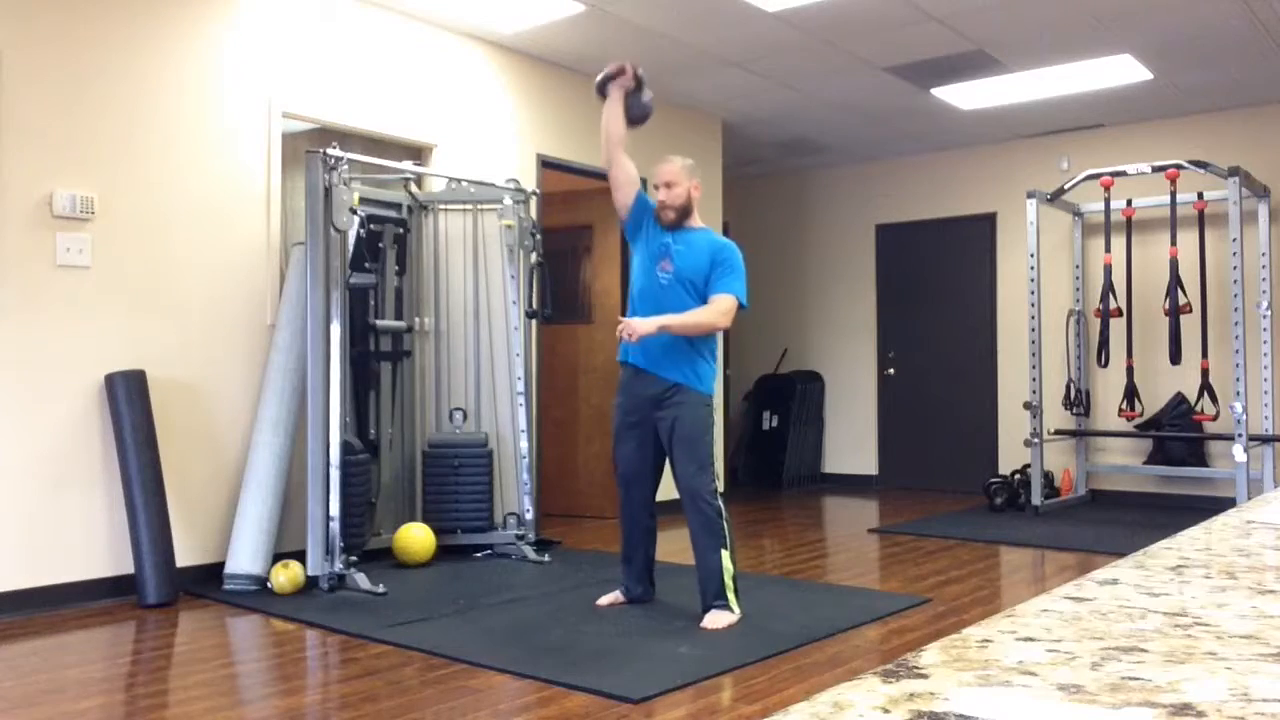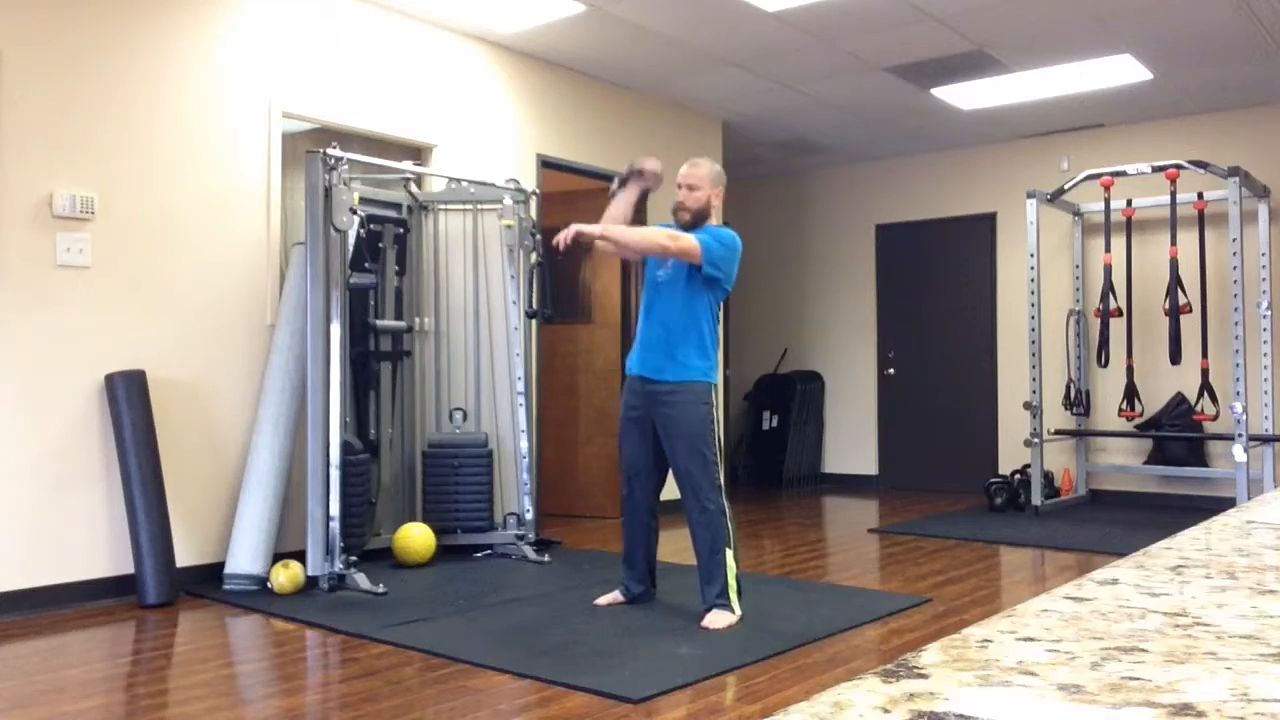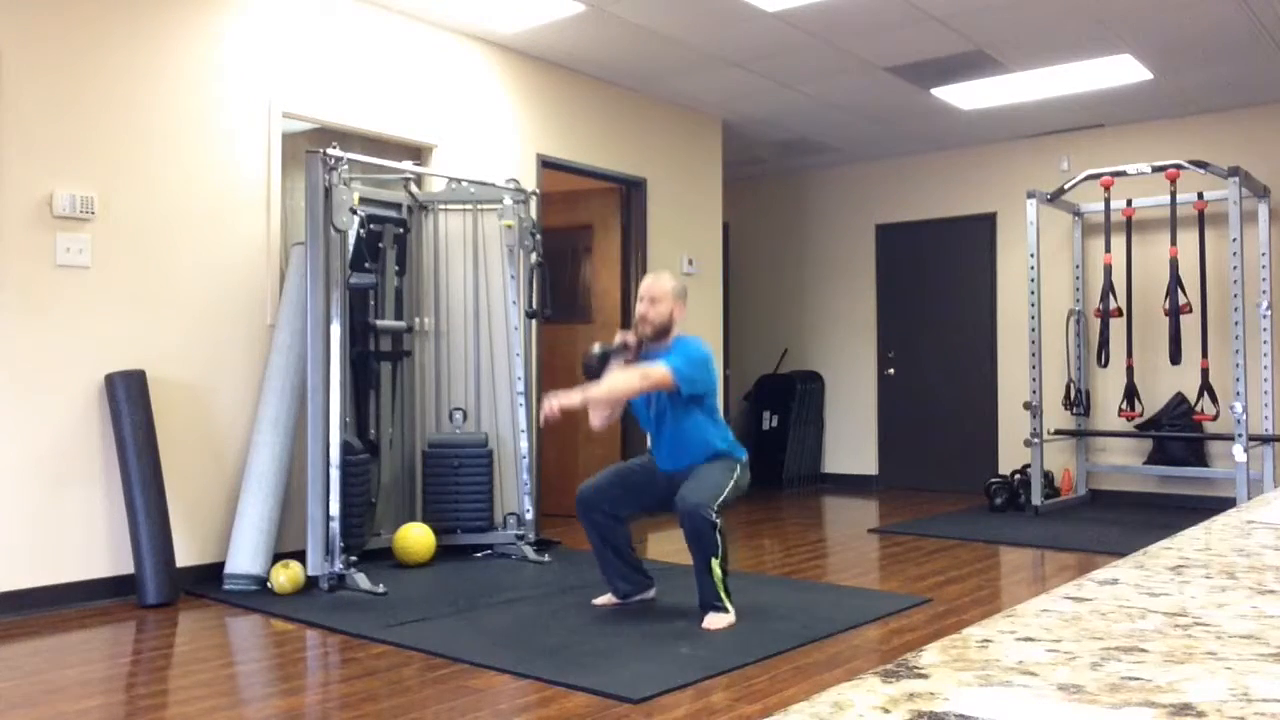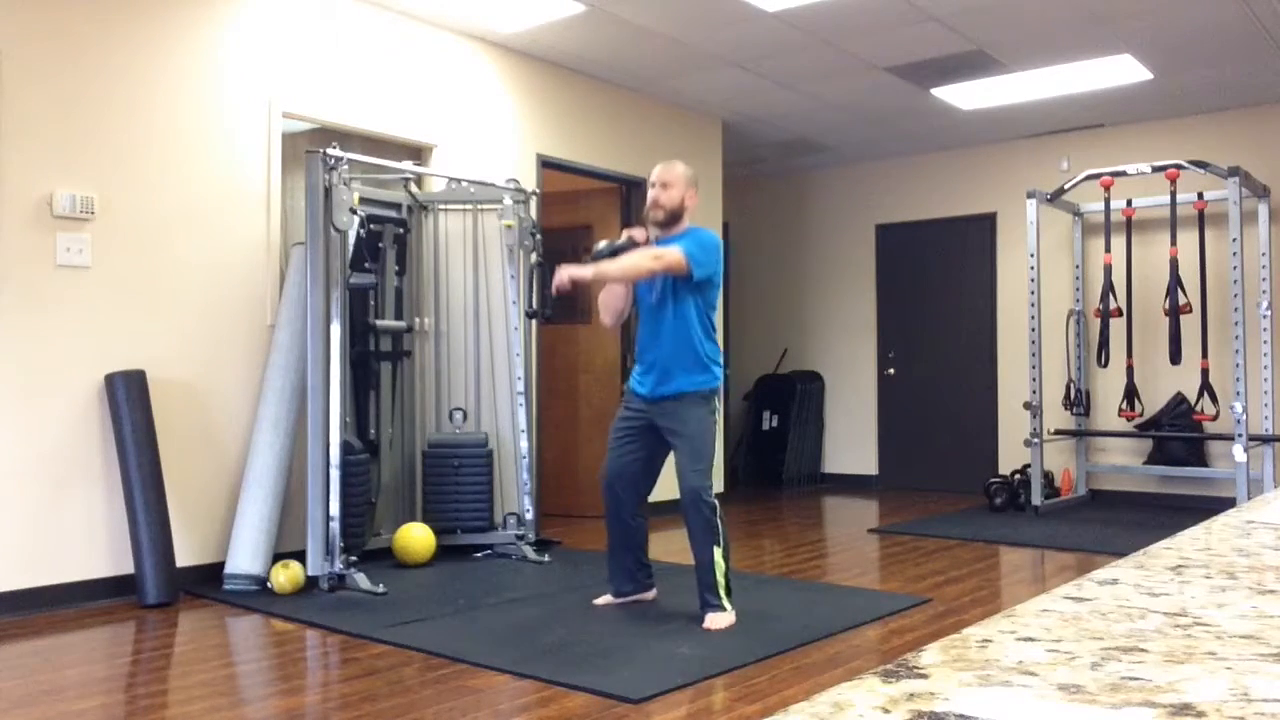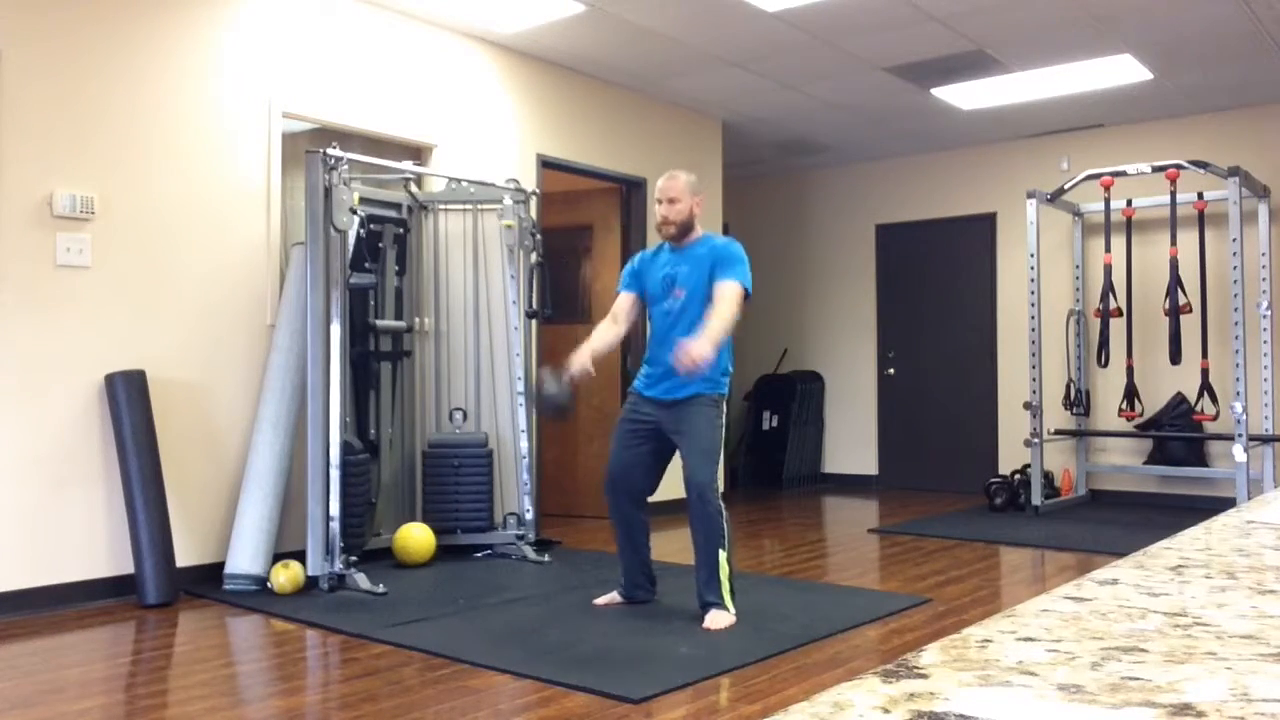
dt=1s
person 1, frame 1
left shoulder: (721, 252)
right shoulder: (645, 227)
left elbow: (720, 316)
right elbow: (615, 160)
left wrist: (657, 323)
right wrist: (614, 97)
left hip: (687, 389)
right hip: (635, 382)
left knee: (699, 494)
right knee: (632, 490)
left ankle: (722, 599)
right ankle: (635, 585)
person 1, frame 2
left shoulder: (723, 242)
right shoulder: (663, 241)
left elbow: (668, 241)
right elbow: (614, 231)
left wrist: (592, 231)
right wrist: (635, 185)
left hip: (688, 386)
right hip: (640, 381)
left knee: (702, 494)
right knee: (636, 490)
left ankle: (723, 598)
right ankle: (636, 583)
person 1, frame 3
left shoulder: (693, 354)
right shoulder: (635, 356)
left elbow: (643, 380)
right elbow: (600, 420)
left wrist: (575, 395)
right wrist: (617, 363)
left hip: (716, 461)
right hip: (663, 463)
left knee: (694, 506)
right knee: (592, 498)
left ankle: (718, 602)
right ankle: (632, 584)
person 1, frame 4
left shoulder: (704, 243)
right shoulder: (642, 249)
left elbow: (657, 262)
right elbow: (609, 317)
left wrist: (586, 271)
right wrist: (626, 251)
left hip: (693, 394)
right hip: (642, 393)
left knee: (695, 493)
right knee: (617, 484)
left ankle: (717, 601)
right ankle: (631, 583)
person 1, frame 5
left shoulder: (725, 253)
right shoulder: (643, 264)
left elbow: (727, 304)
right elbow: (618, 319)
left wrist: (705, 343)
right wrist: (587, 353)
left hip: (699, 396)
right hip: (646, 394)
left knee: (702, 490)
right knee: (621, 486)
left ankle: (718, 600)
right ankle: (636, 585)
